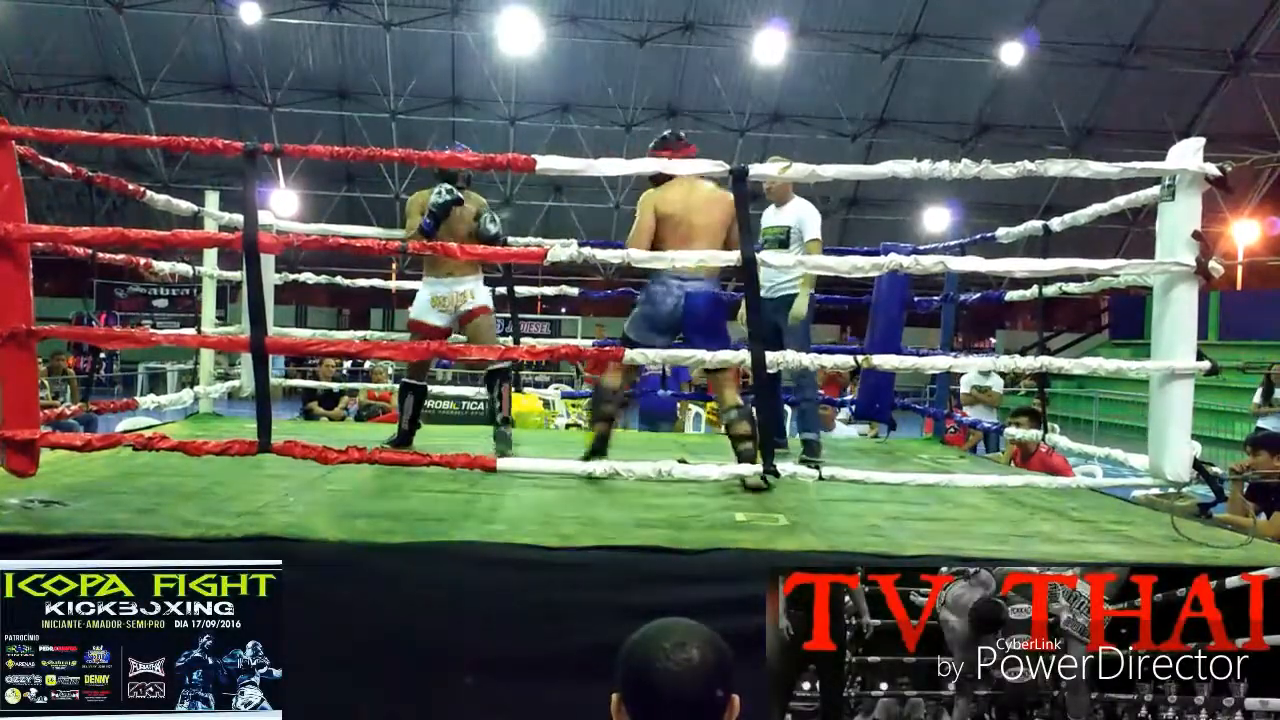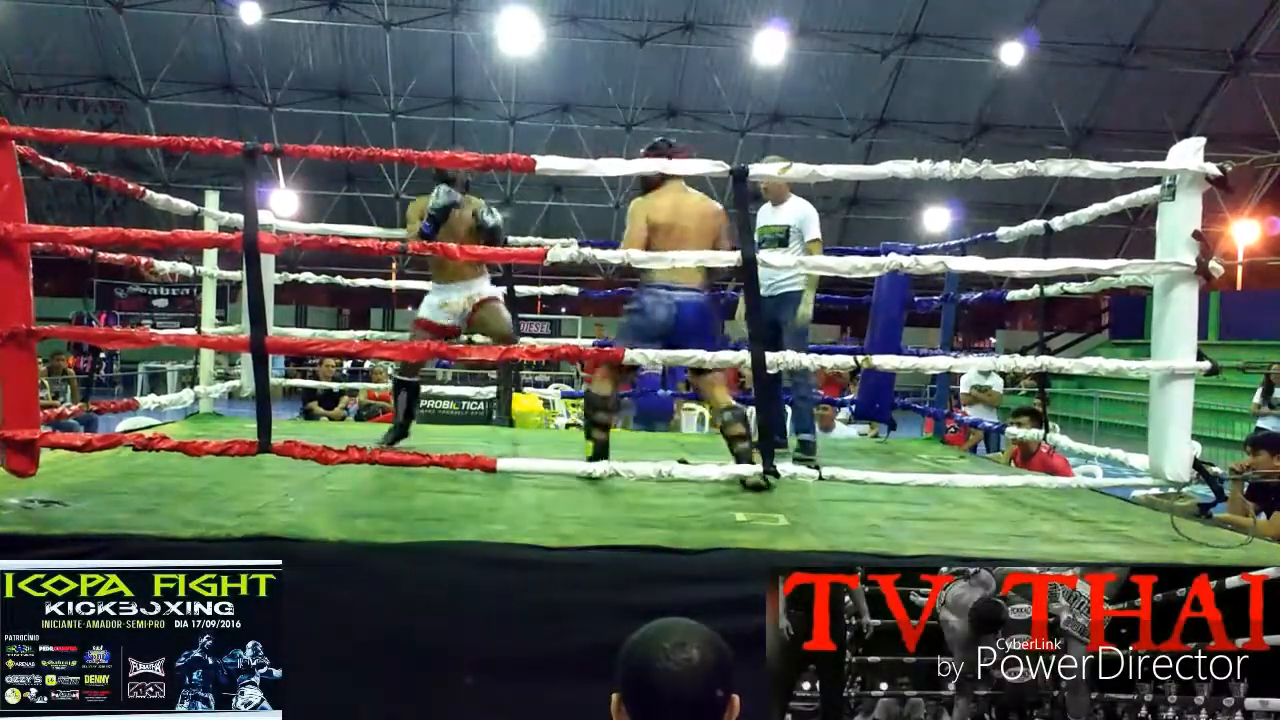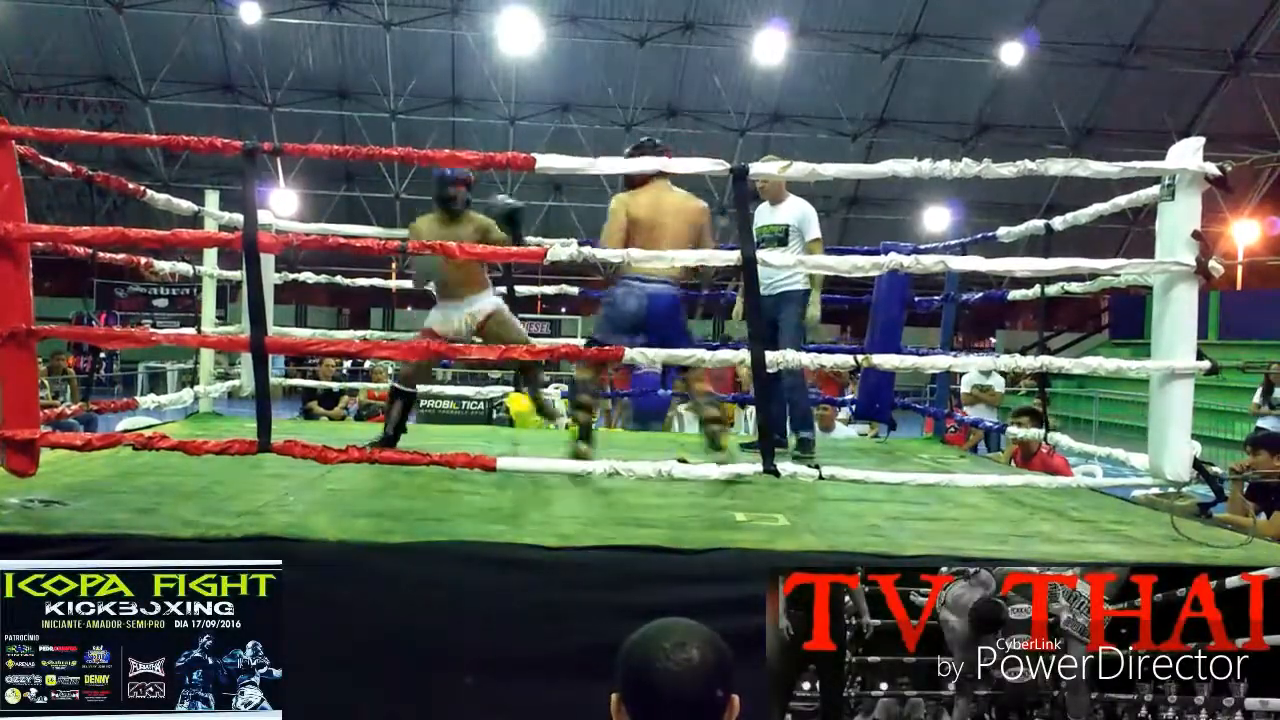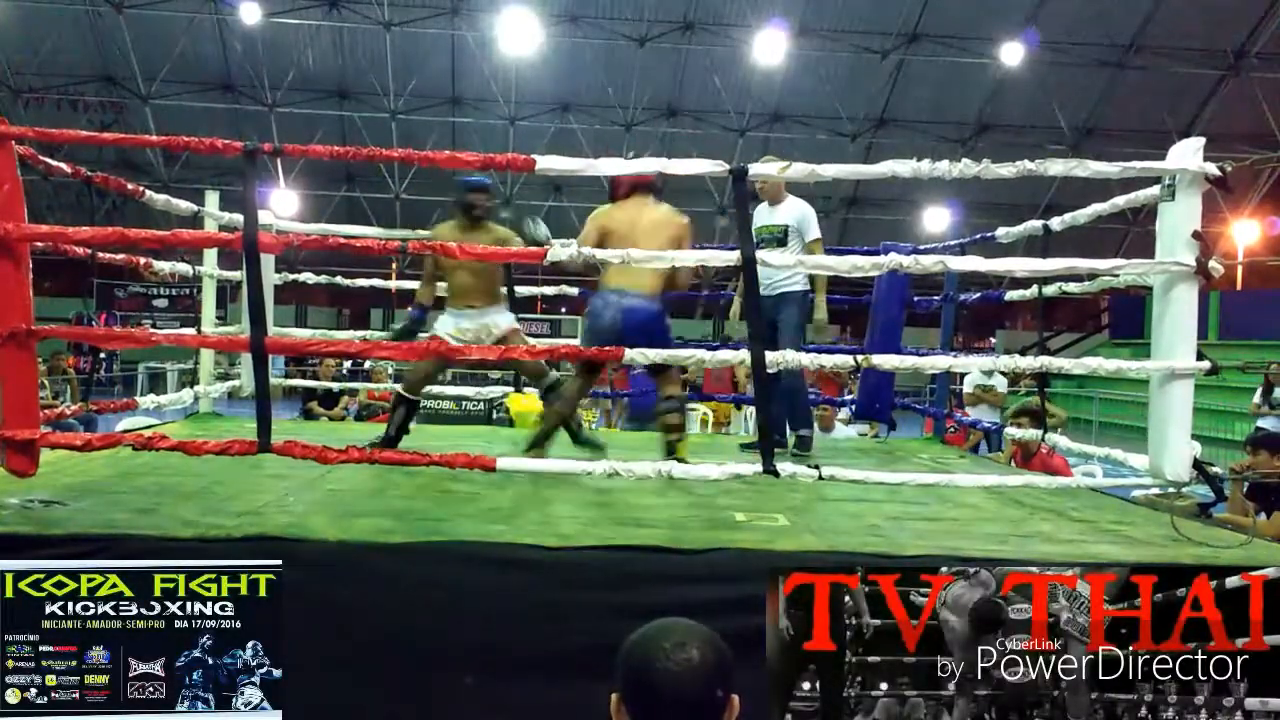
dt=0.1s
person 1, frame 1
left shoulder: (653, 198)
right shoulder: (725, 199)
left elbow: (636, 252)
right elbow: (733, 252)
left hip: (664, 293)
right hip: (706, 295)
left knee: (618, 368)
right knee: (725, 386)
left ankle: (599, 449)
right ankle: (749, 464)
person 1, frame 2
left shoulder: (644, 206)
right shoulder: (714, 209)
left wrist: (654, 247)
left hip: (653, 301)
right hip: (696, 305)
left knee: (606, 374)
right knee: (715, 389)
left ankle: (598, 454)
right ankle: (747, 465)
person 1, frame 3
left shoulder: (625, 202)
right shoulder: (698, 207)
left elbow: (608, 253)
left hip: (627, 294)
right hip: (667, 298)
left knee: (589, 366)
right knee: (696, 378)
left ankle: (582, 439)
right ankle: (720, 450)
person 1, frame 4
left shoulder: (604, 214)
right shoulder: (680, 223)
right elbow: (683, 281)
left hip: (606, 307)
right hip: (648, 313)
left knee: (584, 378)
right knee: (669, 382)
left ankle: (537, 445)
right ankle: (674, 456)
person 2, frame 1
left shoulder: (805, 210)
right shoulder: (767, 214)
left elbow: (815, 256)
left wrist: (804, 296)
right wrist: (746, 300)
left hip: (792, 299)
right hip: (766, 300)
left knee: (800, 367)
right knee: (764, 370)
left ankle: (811, 438)
right ankle: (774, 435)
person 2, frame 2
left shoulder: (802, 209)
right shoulder: (763, 212)
left elbow: (816, 257)
left wrist: (808, 299)
right wrist: (744, 299)
left hip: (793, 296)
right hip: (764, 298)
left knee: (795, 365)
left ankle: (806, 437)
right ankle: (775, 434)
person 2, frame 3
left shoulder: (802, 209)
right shoulder: (760, 212)
left elbow: (817, 256)
left wrist: (815, 300)
right wrist: (741, 298)
left hip: (792, 295)
right hip: (763, 298)
left knee: (791, 365)
left ankle: (804, 435)
right ankle: (775, 434)
person 2, frame 4
left shoulder: (800, 209)
right shoulder: (758, 213)
left elbow: (817, 257)
left wrist: (820, 301)
right wrist: (738, 297)
left hip: (793, 295)
right hip: (763, 298)
left knee: (790, 364)
right knee: (766, 369)
left ankle: (803, 431)
right ankle: (775, 434)
person 3, frame 1
left shoulder: (477, 204)
right shoulder: (419, 201)
left wrist: (493, 236)
right wrist: (434, 215)
left hip: (471, 288)
right hip: (433, 290)
right knee: (416, 366)
left ankle: (502, 427)
right ankle: (405, 433)
person 3, frame 2
left shoulder: (477, 207)
right shoulder: (419, 208)
left elbow: (497, 247)
left wrist: (494, 229)
right wrist: (434, 217)
left hip: (477, 290)
right hip: (442, 294)
left knee: (505, 334)
right knee: (410, 362)
right ankle: (399, 427)
person 3, frame 3
left shoulder: (479, 223)
right shoulder: (421, 227)
right elbow: (418, 269)
left wrist: (514, 223)
right wrist: (422, 273)
left hip: (483, 303)
right hip: (445, 309)
left knee: (521, 346)
right knee: (409, 373)
left ankle: (535, 392)
right ankle: (390, 435)
person 3, frame 4
left shoulder: (498, 234)
right shoulder: (440, 234)
right elbow: (428, 282)
left wrist: (540, 243)
right wrist: (415, 317)
left hip: (497, 317)
right hip: (456, 320)
left knee: (539, 371)
right knee: (416, 380)
left ankle: (575, 430)
right ankle: (391, 438)
